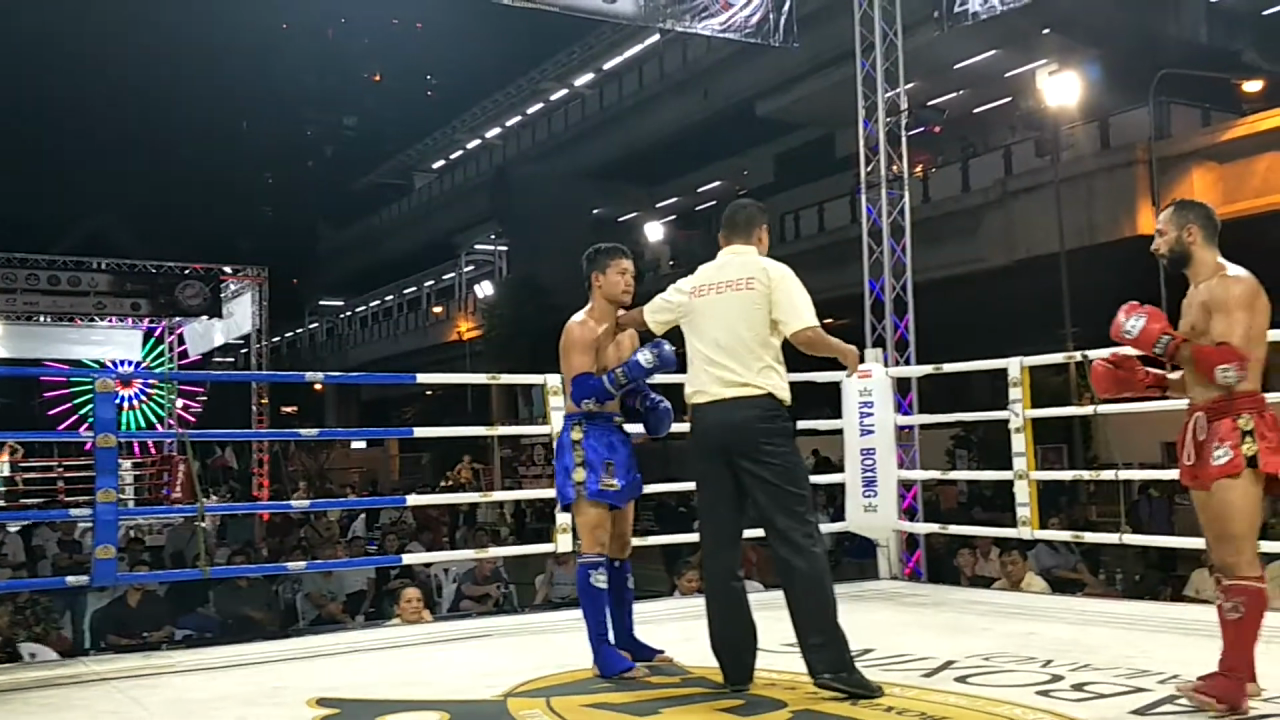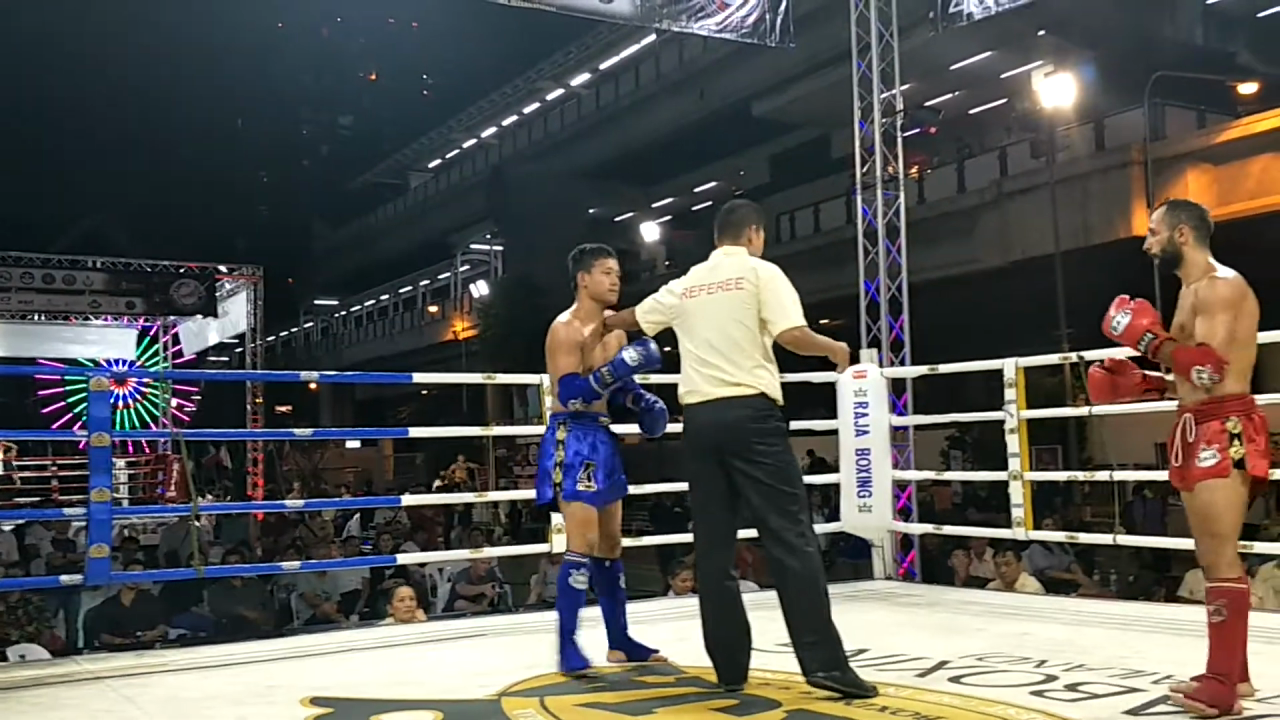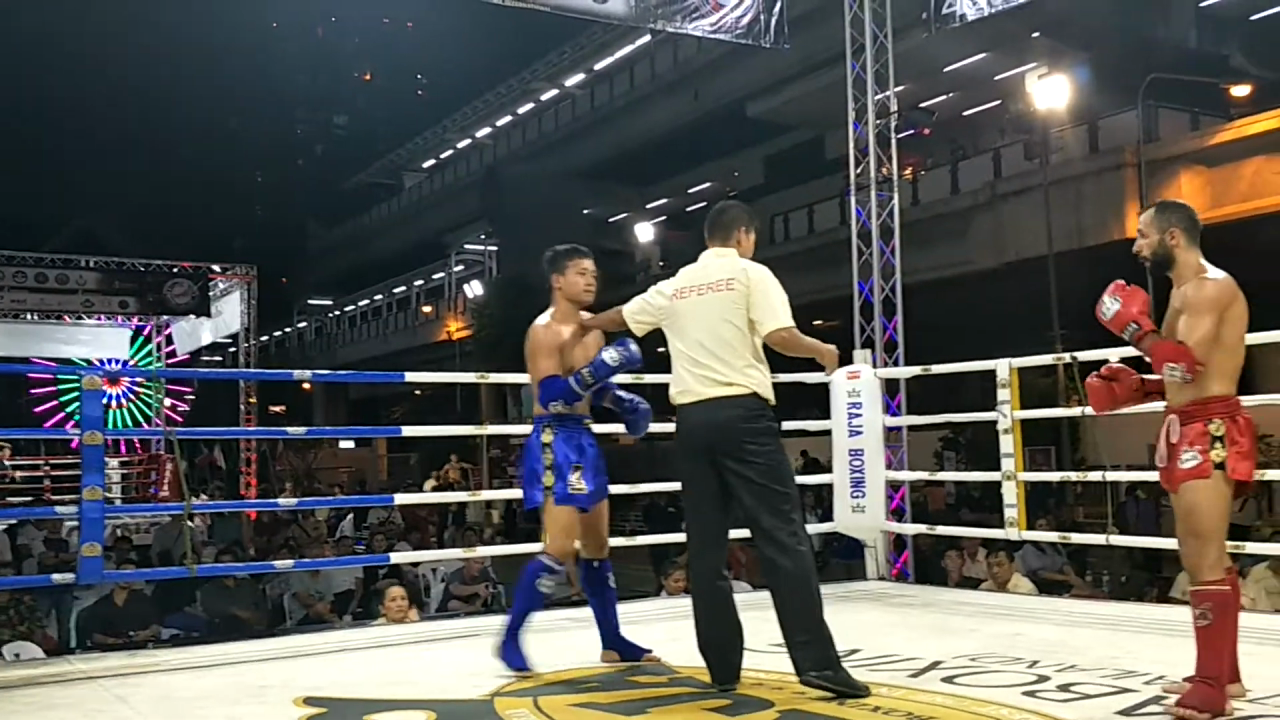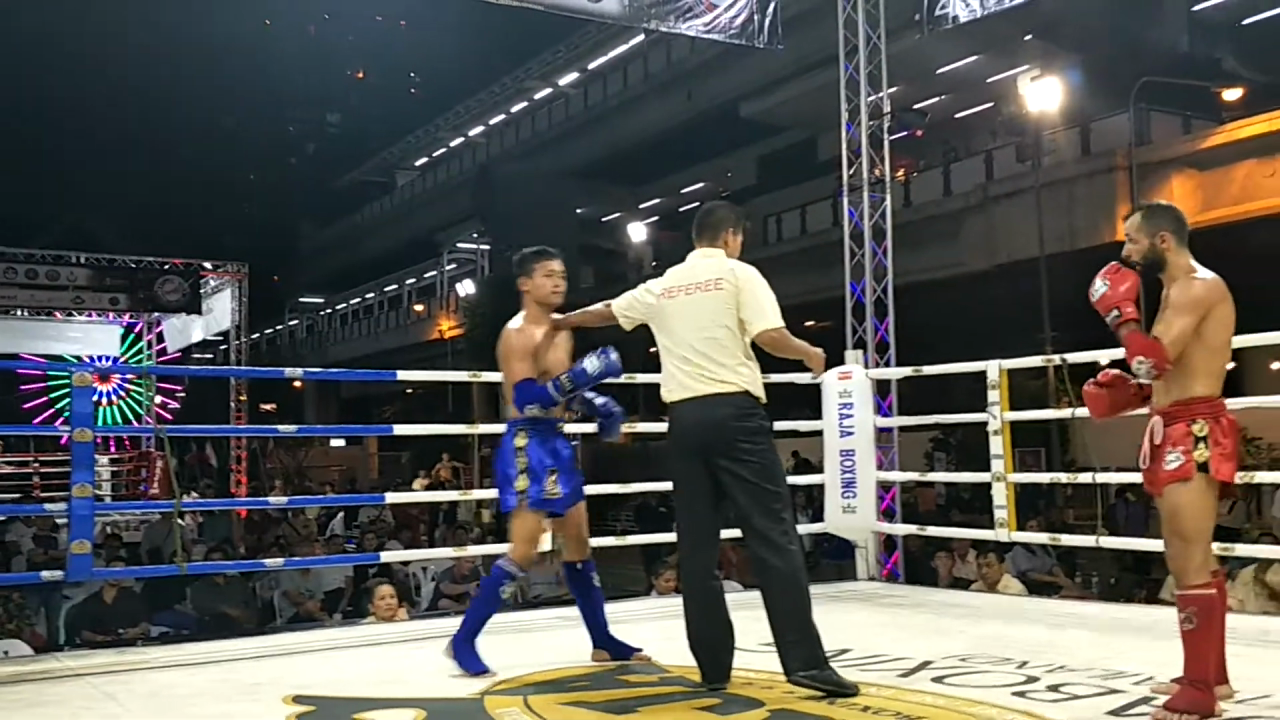
dt=0.1s
person 1, frame 1
left shoulder: (1233, 285)
right shoulder: (1196, 294)
left elbow: (1230, 367)
left wrist: (1161, 341)
right wrist: (1144, 379)
left hip: (1238, 428)
right hip: (1204, 429)
left knee: (1237, 556)
right knee: (1224, 556)
left ankle: (1235, 678)
right ankle: (1236, 670)
person 1, frame 2
left shoulder: (1220, 286)
right shoulder: (1191, 291)
left elbow: (1207, 367)
left wrist: (1147, 335)
right wrist: (1140, 381)
left hip: (1225, 431)
right hip: (1198, 432)
left knee: (1216, 555)
right knee: (1217, 555)
right ankle: (1233, 671)
person 1, frame 3
left shoulder: (1209, 287)
right shoulder: (1184, 291)
left elbow: (1185, 367)
left wrist: (1133, 325)
right wrist: (1137, 387)
left hip: (1211, 433)
right hip: (1187, 433)
left knee: (1201, 557)
right knee: (1208, 557)
right ankle: (1225, 672)
person 1, frame 4
left shoulder: (1196, 287)
right shoulder: (1179, 291)
left elbow: (1150, 360)
left wrist: (1117, 308)
right wrist: (1133, 393)
left hip: (1194, 434)
right hip: (1175, 434)
left knee: (1187, 561)
right knee: (1194, 559)
right ankle: (1212, 674)
person 2, frame 1
left shoulder: (693, 285)
right shoulder: (771, 272)
left elbow: (644, 317)
right elbow: (805, 335)
left wrist: (613, 322)
right wrist: (845, 351)
left hip: (708, 418)
right hip: (758, 414)
left knee: (720, 546)
right knee: (797, 537)
left ankle: (736, 667)
right ankle: (830, 663)
person 2, frame 2
left shoulder: (685, 286)
right shoulder: (761, 272)
left elbow: (637, 315)
right elbow: (792, 334)
left wrist: (605, 322)
right wrist: (834, 349)
left hip: (700, 419)
right hip: (750, 413)
left knee: (714, 547)
right knee: (790, 537)
left ankle: (730, 667)
right ankle: (824, 661)
person 2, frame 3
left shoulder: (674, 287)
right shoulder: (750, 273)
left elbow: (624, 315)
right elbow: (779, 335)
left wrist: (587, 323)
right wrist: (821, 350)
left hip: (692, 418)
right hip: (742, 413)
left knee: (706, 545)
right knee: (782, 536)
left ankle: (723, 666)
right ankle: (816, 660)
person 2, frame 4
left shoulder: (662, 287)
right shoulder: (738, 274)
left elbow: (611, 311)
right elbow: (770, 336)
left wrist: (569, 319)
right wrist: (810, 353)
left hip: (685, 418)
right hip: (735, 412)
left knee: (698, 546)
right knee: (773, 536)
left ankle: (714, 666)
right ankle: (804, 660)
person 3, frame 1
left shoulder: (627, 330)
right shoulder: (580, 328)
right elbow: (584, 394)
left wrist: (650, 403)
right wrist: (632, 369)
left hip: (616, 439)
right hip: (585, 440)
left knee: (620, 546)
right knee: (596, 547)
left ankle: (625, 641)
right ankle: (603, 652)
person 3, frame 2
left shoulder: (615, 329)
right shoulder: (566, 329)
right elbow: (571, 395)
left wrist: (645, 402)
right wrist: (618, 368)
left hip: (601, 438)
right hip: (570, 440)
left knee: (610, 545)
right knee: (583, 545)
left ankle: (621, 642)
right ankle: (567, 644)
person 3, frame 3
left shoulder: (593, 330)
right shoulder: (544, 331)
right elbow: (551, 397)
left wrist: (625, 403)
right wrist: (598, 368)
left hip: (584, 440)
right hip: (554, 442)
left knee: (598, 546)
right knee: (559, 547)
left ankle: (612, 641)
right ankle: (511, 639)
person 3, frame 4
left shoulder: (562, 332)
right shoulder: (517, 334)
right elbow: (527, 399)
left wrist: (596, 403)
right wrist: (581, 377)
left hip: (558, 445)
right hip: (525, 446)
left knee: (579, 549)
right knee: (521, 554)
left ankle: (603, 642)
right ankle: (462, 643)
